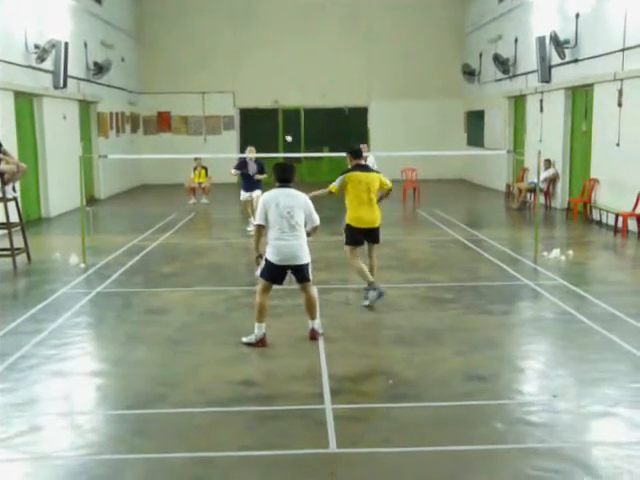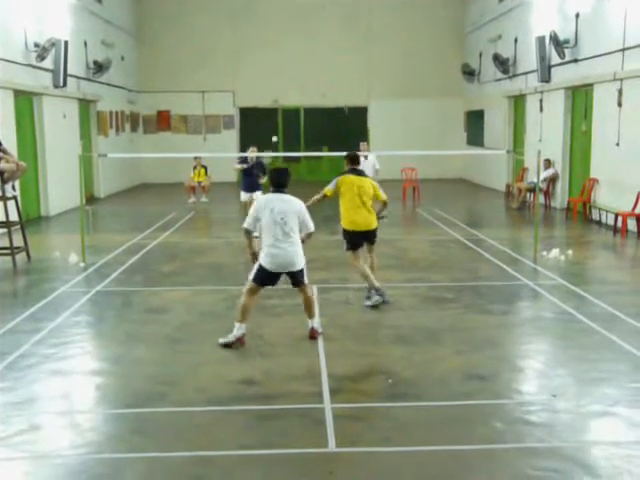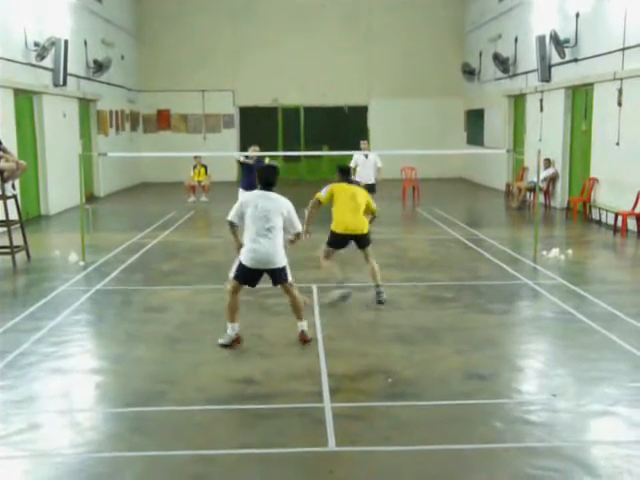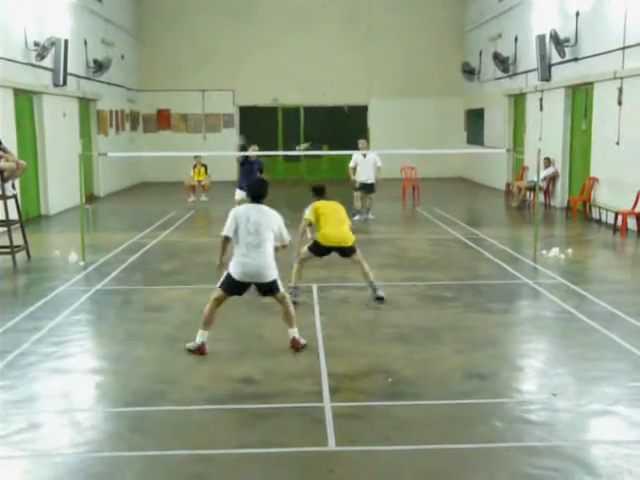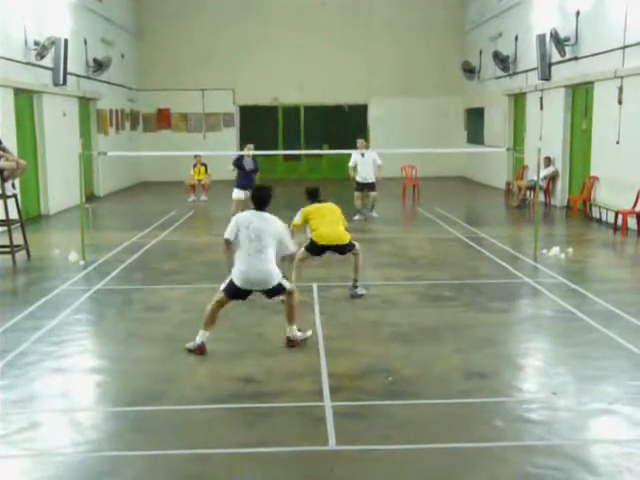
dt=0.2s
person 1, frame 1
left shoulder: (267, 197)
right shoulder: (302, 197)
left elbow: (259, 226)
right elbow: (315, 225)
left wrist: (257, 249)
left hip: (276, 252)
right hip: (299, 252)
left knee: (262, 291)
right knee: (308, 289)
left ankle: (259, 335)
right ankle: (315, 328)
person 1, frame 2
left shoulder: (261, 202)
right shoulder: (297, 203)
left elbow: (248, 229)
right elbow: (309, 232)
left wrist: (251, 248)
left hip: (270, 257)
right hip: (294, 257)
left knee: (249, 292)
right knee: (305, 290)
left ankle: (238, 335)
right ankle: (314, 327)
person 1, frame 3
left shoulder: (247, 198)
right shoulder: (284, 203)
left elbow: (232, 222)
right elbow: (298, 232)
left wrist: (237, 240)
right wrist: (292, 240)
left hip: (250, 255)
right hip: (275, 256)
left knee: (233, 291)
right knee: (291, 291)
left ankle: (233, 333)
right ankle: (303, 331)
person 1, frame 4
left shoulder: (238, 211)
right shoulder: (274, 216)
left elbow: (226, 237)
right elbow: (285, 243)
left wrist: (221, 258)
left hip: (240, 268)
right hip: (265, 269)
left knee: (216, 301)
right knee: (284, 300)
left ankle: (200, 342)
right ankle: (295, 338)
person 1, frame 5
left shoulder: (240, 218)
right shoulder: (278, 223)
left elbow: (227, 241)
right elbow: (290, 252)
left wrist: (231, 258)
left hip: (242, 274)
right hip: (268, 275)
left knee: (217, 302)
right knee: (291, 293)
left ankle: (200, 342)
right ankle: (292, 334)
person 2, frame 1
left shoulder: (348, 175)
right shoulder: (375, 175)
left elbow: (329, 191)
right elbow: (389, 188)
left wrist: (312, 194)
left hip: (355, 221)
right hip: (374, 220)
left knee: (353, 258)
right knee: (371, 254)
left ankle: (374, 288)
right ankle: (370, 289)
person 2, frame 2
left shoulder: (342, 179)
right shoulder: (370, 181)
left elbow: (323, 195)
right elbow: (384, 202)
left wrist: (307, 204)
right wrist: (376, 215)
left hip: (351, 225)
right hip: (370, 223)
left knee: (356, 261)
right knee: (371, 253)
left ankle: (379, 293)
right ankle: (372, 289)
person 2, frame 3
left shoulder: (333, 187)
right shoulder: (362, 191)
left elbow: (315, 203)
right elbow: (374, 213)
left wrist: (307, 224)
left hip: (341, 228)
right hip: (360, 228)
left knee: (324, 258)
right knee: (369, 258)
right ankle: (379, 292)
person 2, frame 4
left shoulder: (314, 206)
right shoulder: (339, 206)
left elbow: (304, 225)
right elbow: (348, 225)
left wrist: (298, 244)
left hip: (325, 239)
right hip: (345, 238)
left knee: (300, 259)
right knee: (360, 261)
left ankle: (293, 293)
right ankle: (375, 290)
person 2, frame 5
left shoulder: (305, 210)
right shoulder: (334, 206)
left elbow: (293, 228)
right elbow: (345, 227)
left hip: (320, 239)
right hip: (341, 239)
left knee: (298, 259)
right knee: (357, 250)
right ankle: (355, 287)
